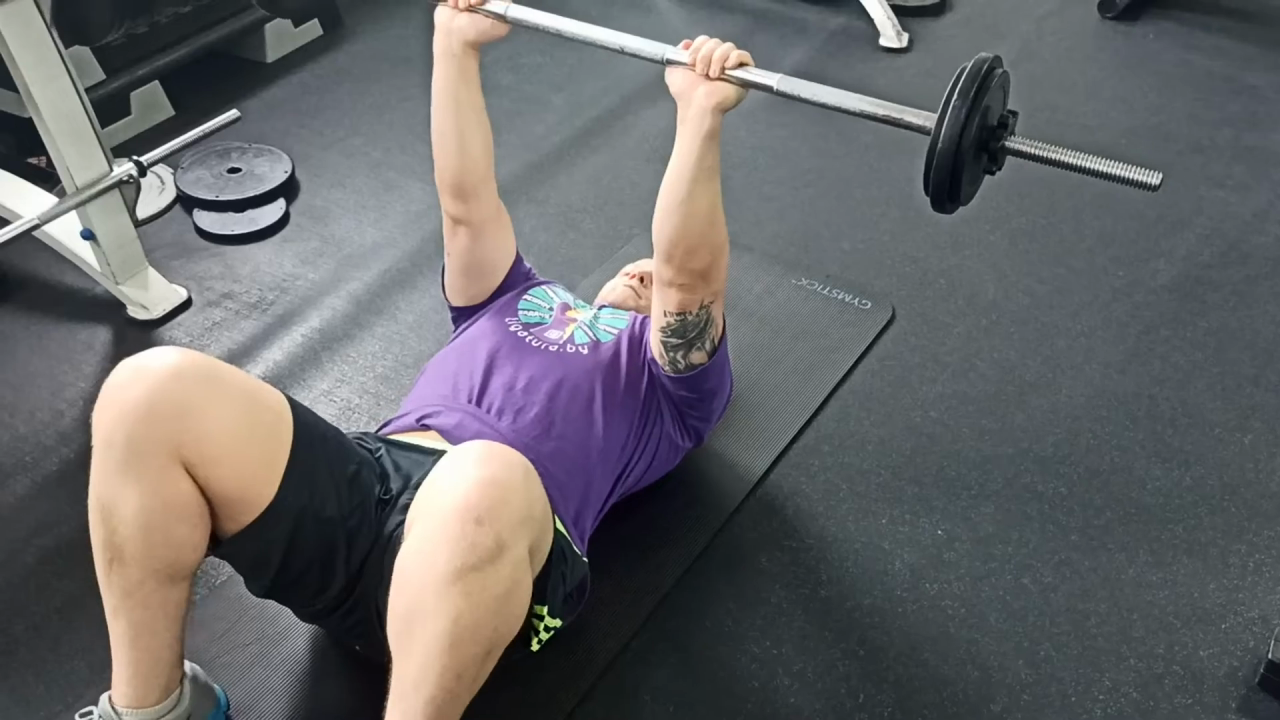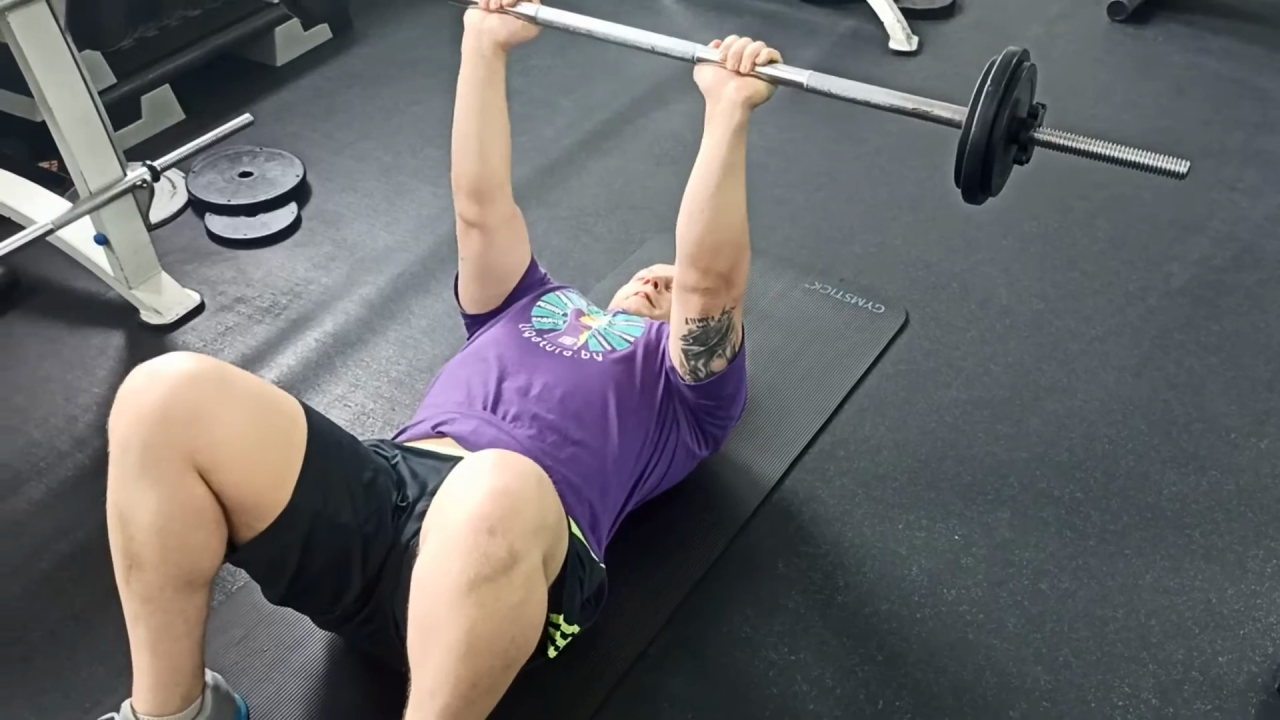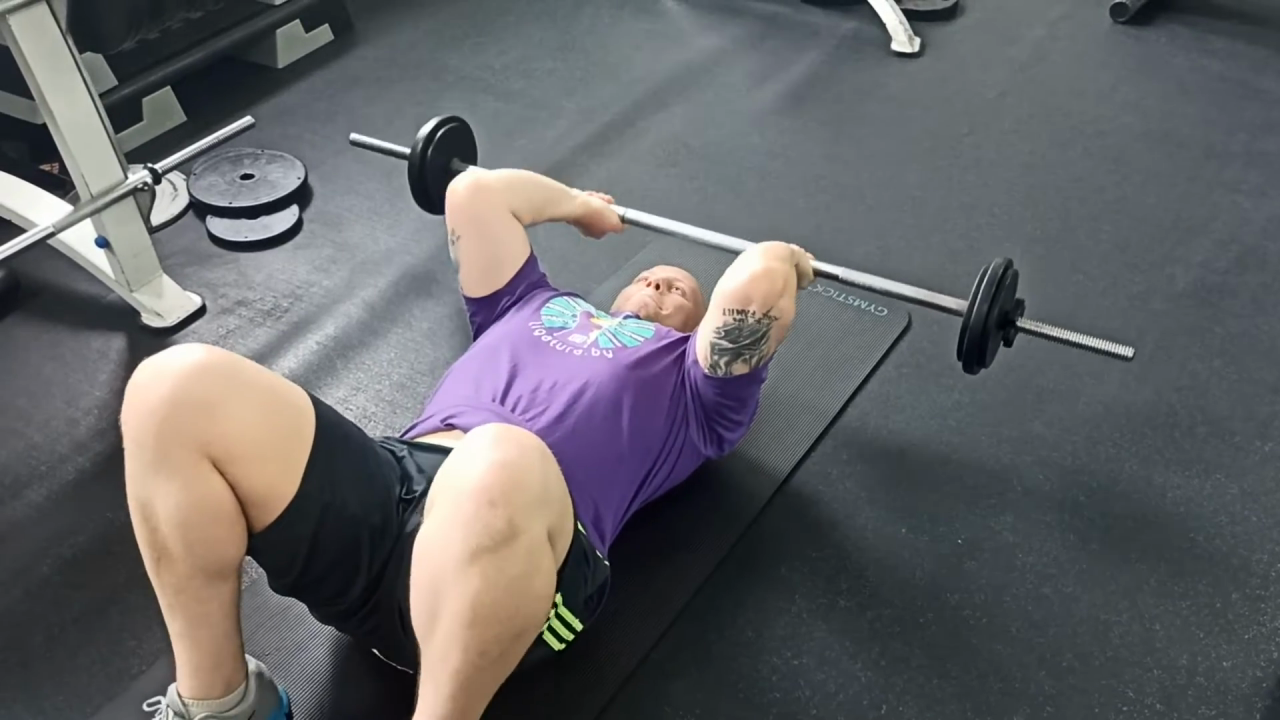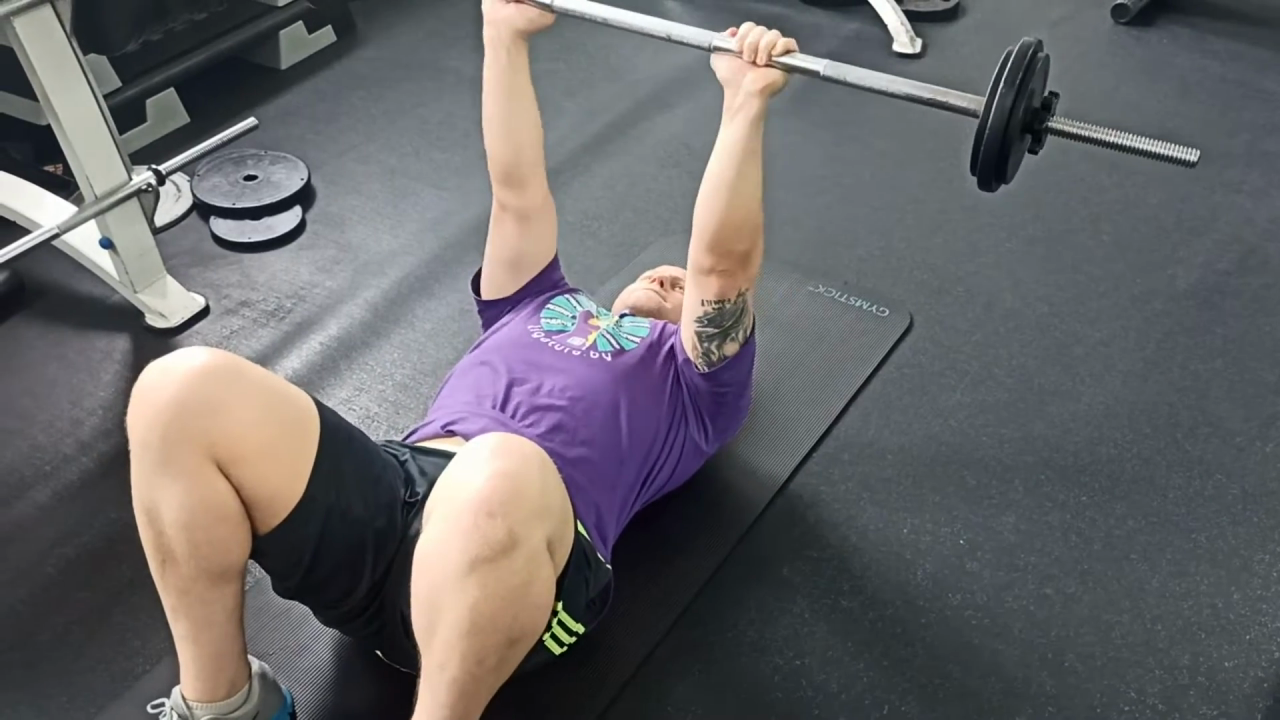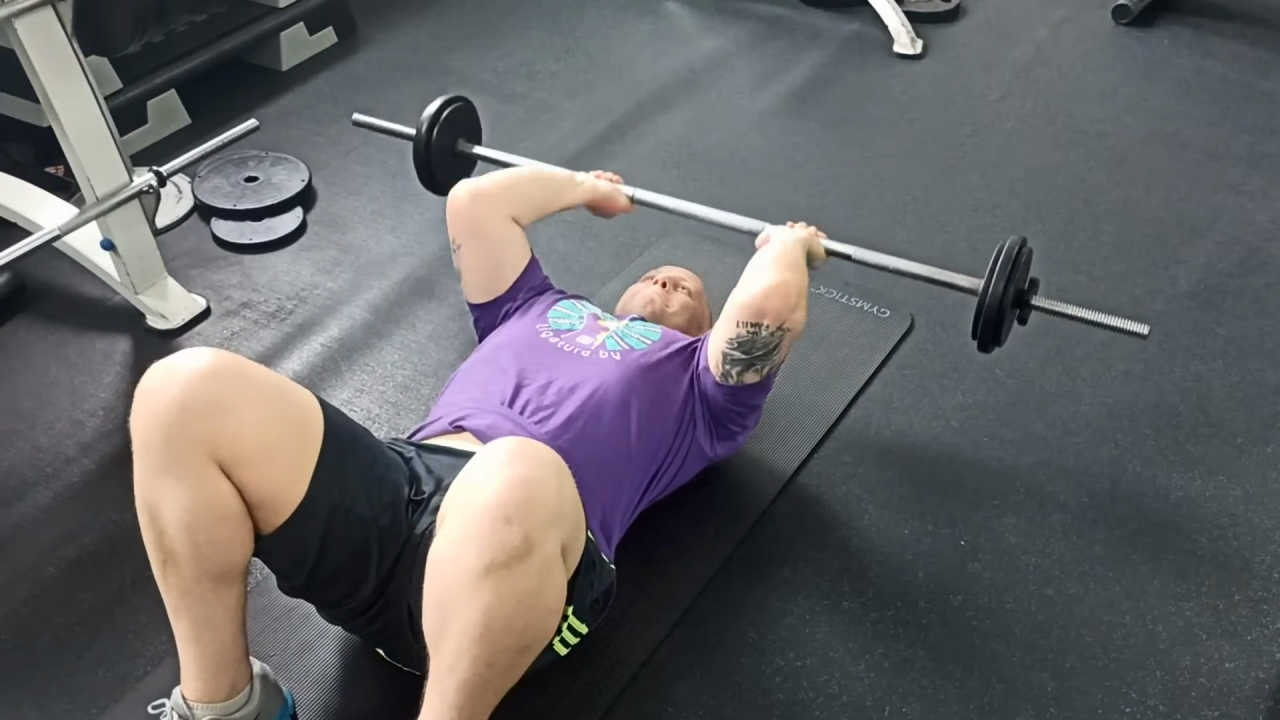
dt=1s
person 1, frame 1
left shoulder: (677, 379)
right shoulder: (519, 301)
left elbow: (691, 275)
right elbow: (467, 202)
left wrist: (700, 115)
left hip: (491, 519)
right hip: (366, 481)
left knee: (483, 484)
right knee: (154, 391)
person 1, frame 2
left shoulder: (689, 386)
right shoulder: (533, 307)
left elbow: (712, 279)
right elbow: (481, 207)
left wrist: (728, 109)
left hip: (507, 525)
right hip: (383, 486)
left knee: (493, 494)
right knee: (165, 396)
person 1, frame 3
left shoulder: (694, 384)
right shoulder: (537, 309)
left elbow: (755, 292)
right elbow: (473, 194)
left wrist: (777, 257)
right wrist: (581, 205)
left hip: (515, 523)
right hip: (389, 485)
left knee: (499, 467)
right knee: (175, 387)
person 1, frame 4
left shoulder: (695, 383)
right shoulder: (543, 306)
left elbow: (724, 263)
right elbow: (519, 193)
left wrist: (745, 100)
left hip: (514, 535)
right hip: (394, 489)
left knee: (498, 478)
right knee: (180, 390)
person 1, frame 5
left shoulder: (699, 380)
right shoulder: (543, 311)
left elbow: (769, 303)
right elbow: (472, 205)
left wrist: (787, 245)
right wrist: (584, 187)
left hip: (524, 514)
right hip: (401, 486)
left knee: (513, 479)
right knee: (183, 389)
